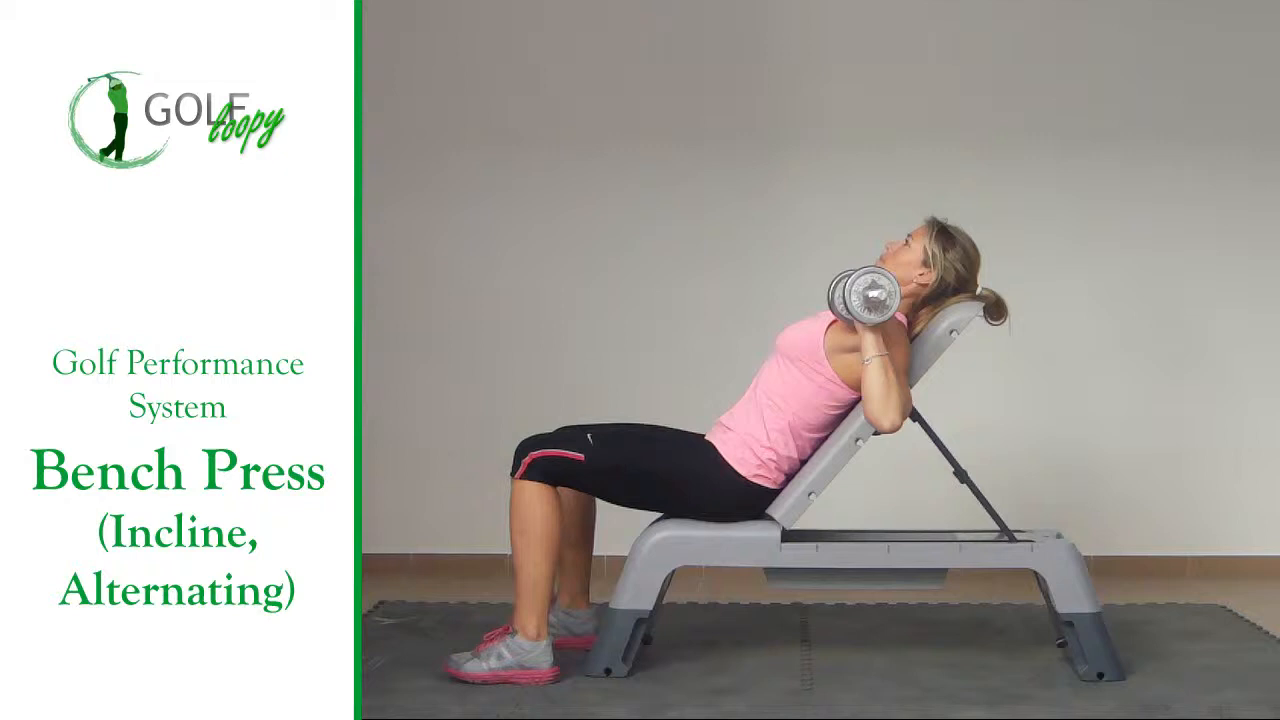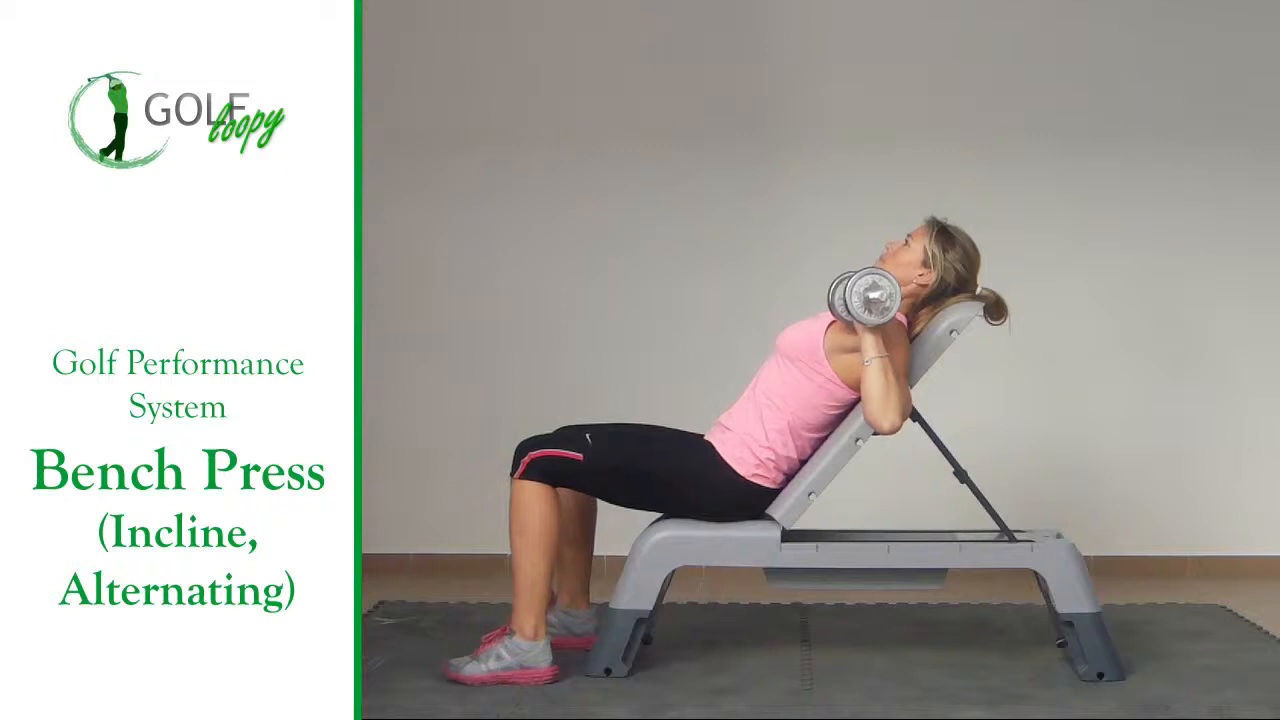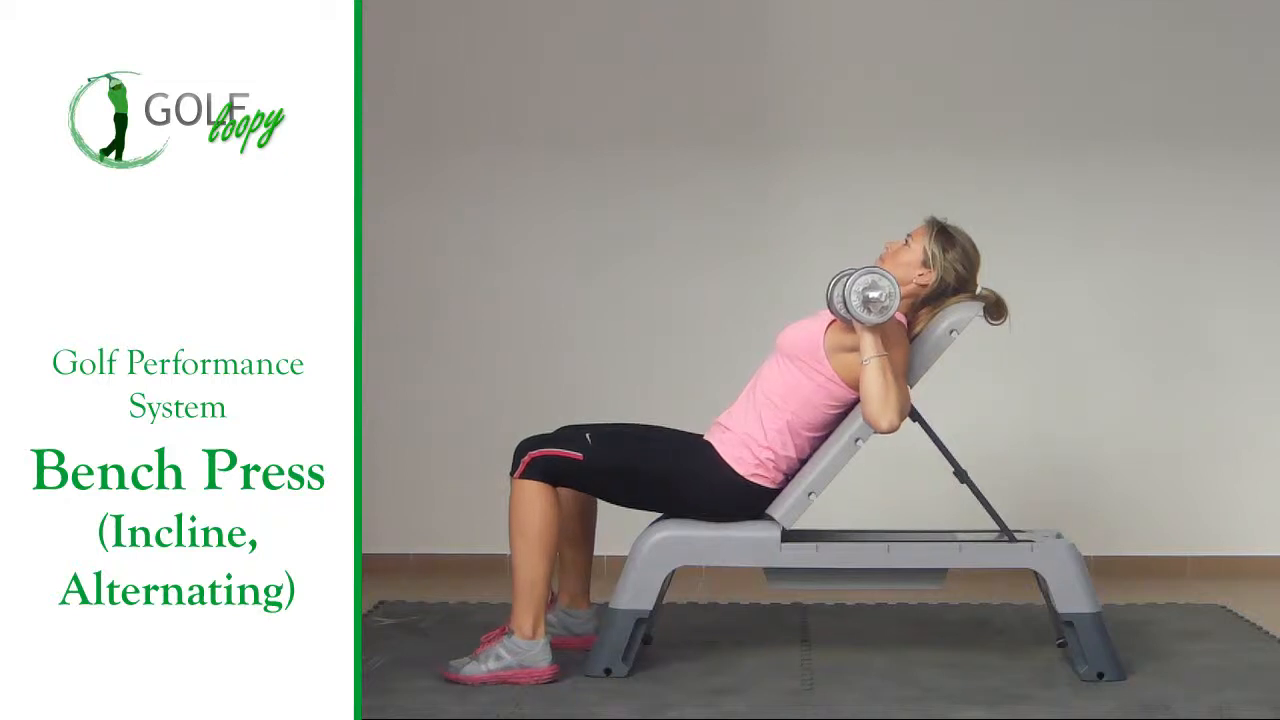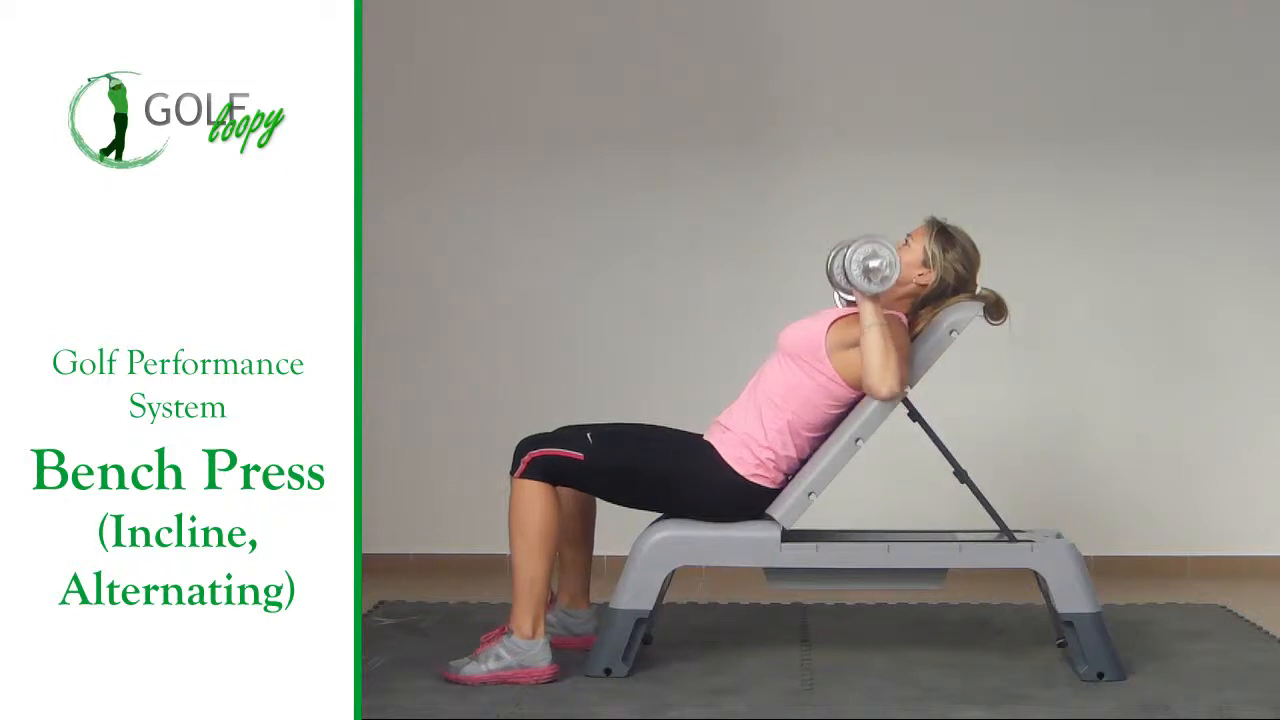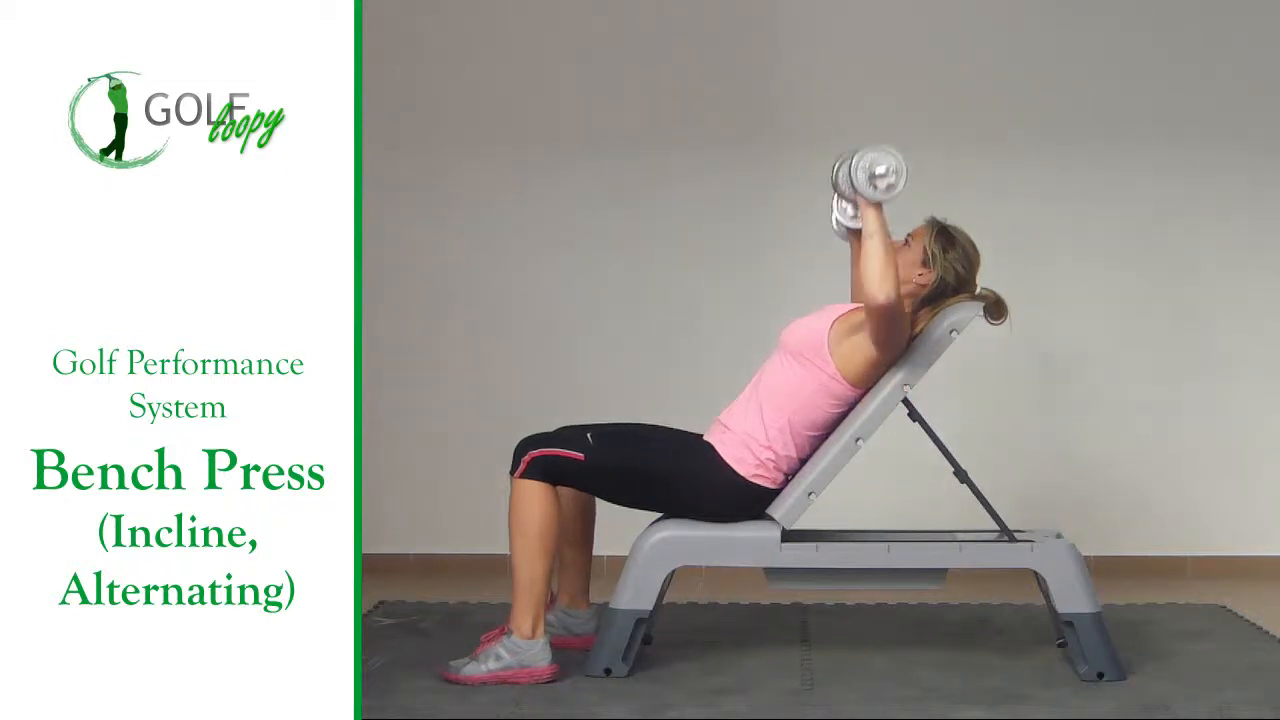
dt=0.3s
person 1, frame 1
left shoulder: (889, 335)
right shoulder: (878, 325)
left elbow: (887, 417)
left wrist: (870, 332)
right wrist: (866, 318)
left hip: (731, 476)
right hip: (730, 459)
left knee: (537, 459)
right knee: (564, 451)
left ankle: (527, 644)
right ankle: (571, 613)
person 1, frame 2
left shoulder: (889, 334)
right shoulder: (880, 324)
left elbow: (886, 419)
left wrist: (869, 334)
right wrist: (865, 322)
left hip: (730, 476)
right hip: (730, 461)
left knee: (537, 459)
right knee: (564, 455)
left ankle: (526, 644)
right ankle: (571, 612)
person 1, frame 3
left shoulder: (888, 334)
right shoulder: (877, 323)
left elbow: (885, 416)
left wrist: (868, 331)
right wrist: (864, 321)
left hip: (730, 476)
right hip: (730, 459)
left knee: (537, 458)
right knee: (564, 451)
left ankle: (525, 644)
right ankle: (572, 612)
person 1, frame 4
left shoulder: (889, 331)
right shoulder: (879, 322)
left elbow: (885, 387)
left wrist: (868, 302)
right wrist: (862, 298)
left hip: (729, 475)
right hip: (730, 461)
left knee: (537, 457)
right knee: (565, 449)
left ankle: (525, 643)
right ankle: (572, 612)
person 1, frame 5
left shoulder: (890, 330)
right shoulder: (874, 322)
left elbow: (882, 294)
left wrist: (873, 210)
right wrist: (859, 234)
left hip: (732, 477)
right hip: (730, 462)
left knee: (537, 459)
right knee: (564, 446)
left ankle: (526, 647)
right ankle: (571, 614)
